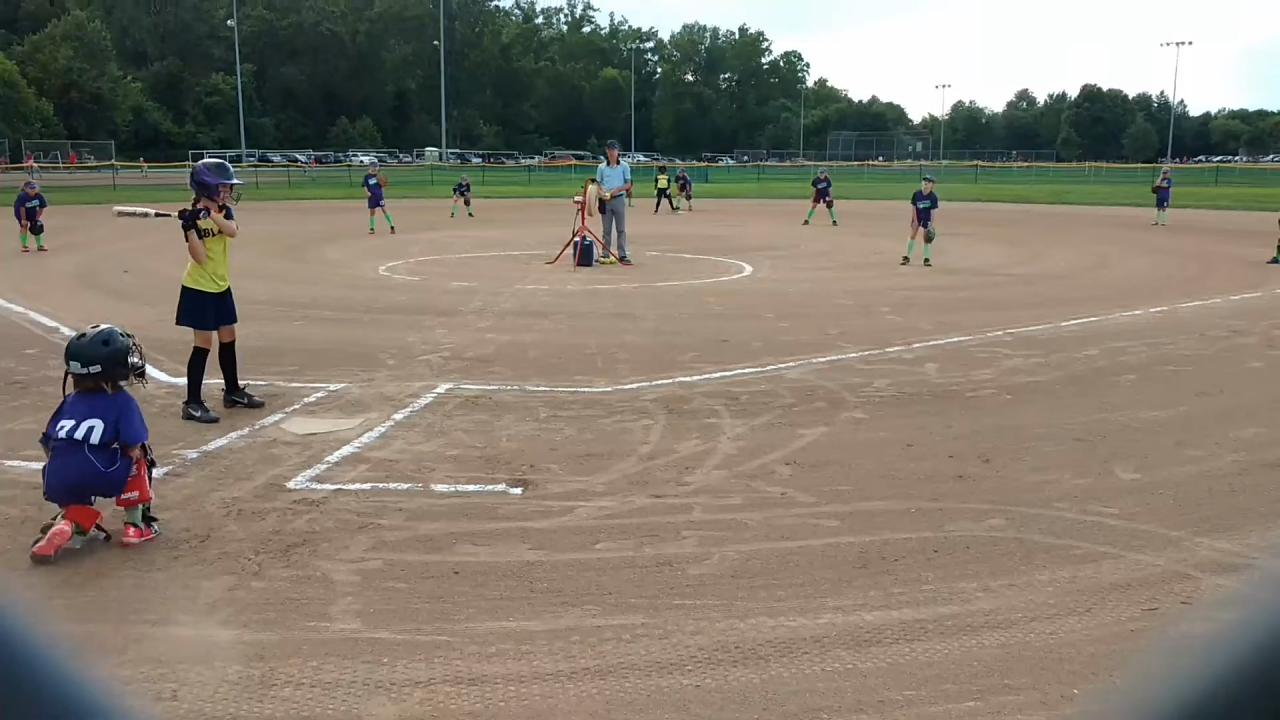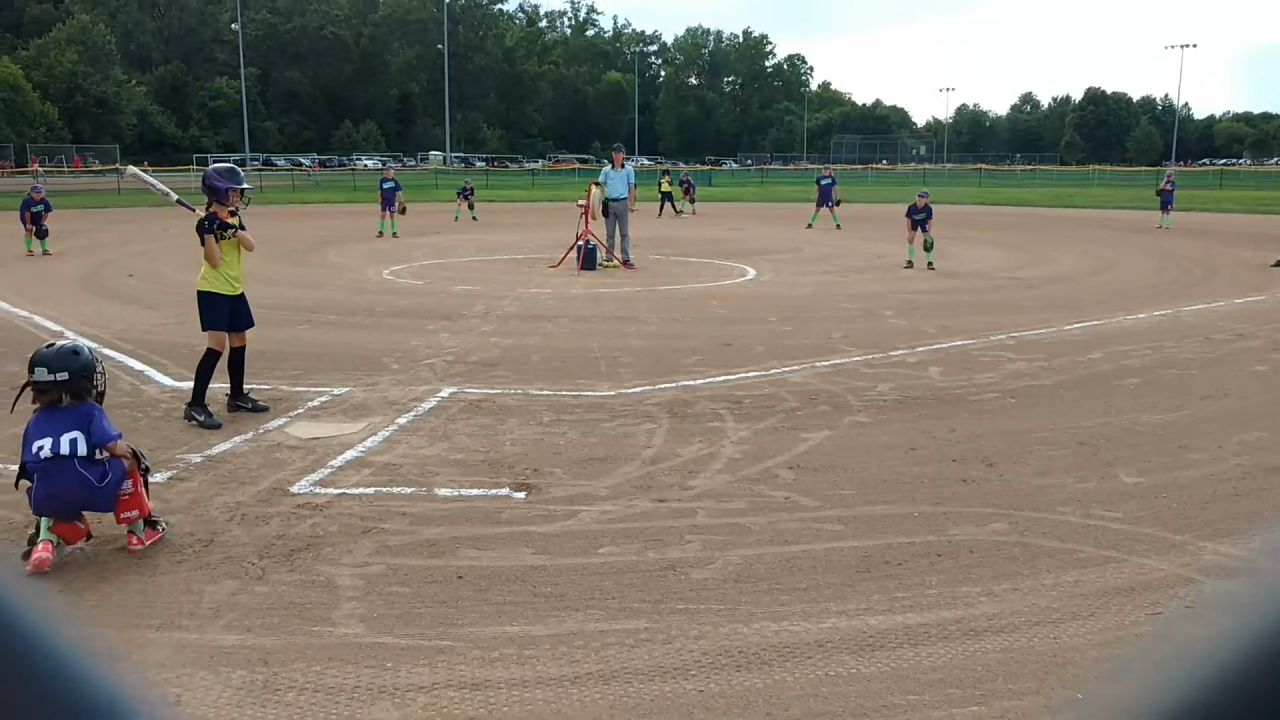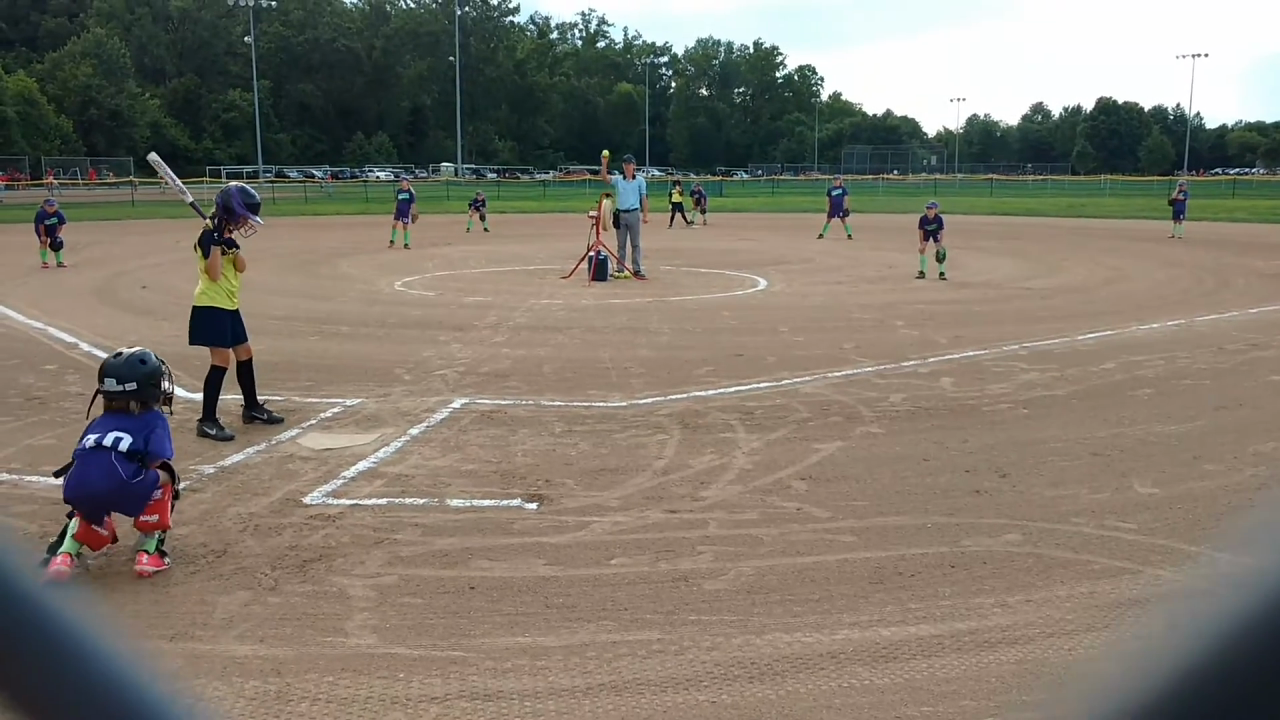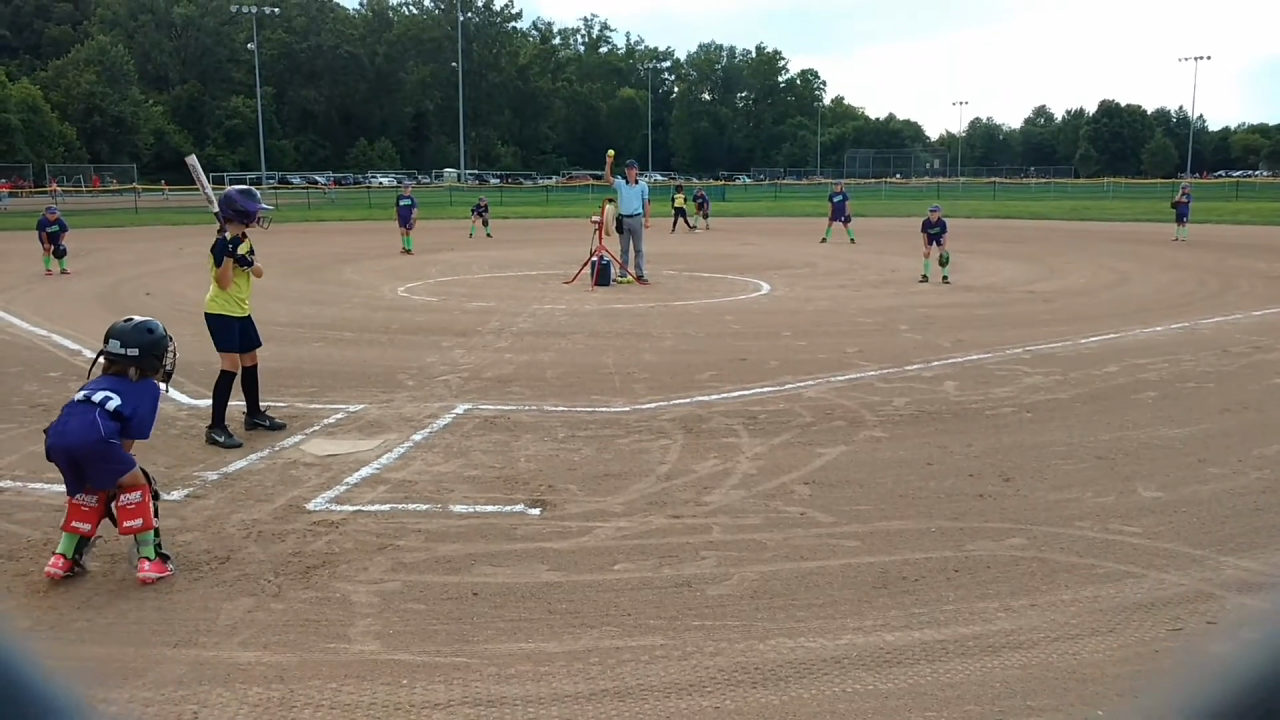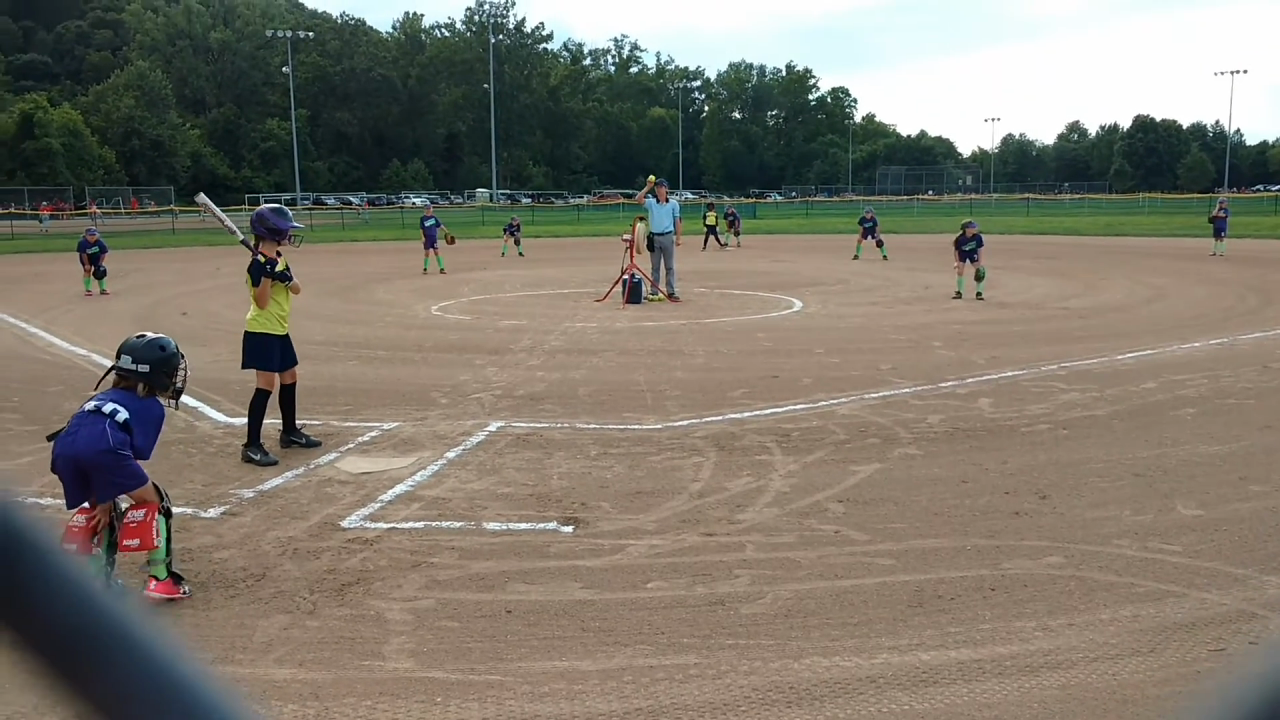
dt=0.5s
person 1, frame 1
left shoulder: (223, 210)
right shoulder: (191, 217)
left elbow: (232, 231)
right elbow: (200, 258)
left wrist: (209, 215)
right wrist: (190, 227)
left hip: (221, 286)
right hip: (199, 288)
left knee: (228, 337)
right knee: (203, 343)
left ankle: (233, 391)
right ankle: (192, 403)
person 1, frame 2
left shoulder: (234, 216)
right shoulder: (206, 223)
left elbow: (250, 246)
right elbow: (215, 261)
left wrist: (232, 229)
right wrist: (210, 232)
left hip: (235, 289)
right hip: (213, 290)
left knee: (239, 342)
right knee: (217, 346)
left ankle: (237, 396)
right ankle: (196, 405)
person 1, frame 3
left shoulder: (229, 234)
right shoulder: (208, 236)
left elbow: (241, 267)
right elbow: (214, 275)
left wrist: (234, 248)
right wrist: (216, 242)
left hip: (229, 304)
right hip: (212, 306)
left knee: (245, 354)
right knee: (221, 361)
left ankle: (252, 407)
right ankle: (207, 421)
person 1, frame 4
left shoulder: (244, 239)
right shoulder: (221, 244)
left elbow: (259, 272)
right elbow: (223, 284)
left wrist: (249, 263)
right wrist: (229, 254)
left hip: (240, 310)
right hip: (221, 311)
left knee: (250, 360)
right knee: (230, 366)
left ankle: (254, 414)
right ankle: (216, 428)
person 1, frame 5
left shoulder: (278, 258)
right shoulder: (258, 263)
left elbow: (297, 290)
right elbow: (261, 303)
left wrist: (287, 278)
right wrist: (266, 275)
left hip: (279, 329)
right hip: (261, 330)
left knee: (289, 378)
right knee: (266, 384)
left ankle: (290, 431)
right ankle: (252, 446)
person 2, frame 1
left shoulder: (71, 400)
right shoulder: (122, 400)
left elbow: (48, 444)
right elbow: (132, 448)
right wrist: (134, 454)
left hip: (56, 481)
right hip: (95, 476)
left knee: (80, 514)
right knee: (137, 457)
left ankle: (65, 525)
right ankle: (137, 524)
person 2, frame 2
left shoulder: (35, 422)
right shoulder: (90, 411)
left elbow: (29, 469)
right elbow: (112, 446)
right wrist: (123, 450)
left hip: (44, 500)
right hip: (87, 491)
right knee: (129, 461)
left ankle: (44, 544)
right ankle: (140, 532)
person 2, frame 3
left shoulder: (101, 419)
right shoulder: (155, 418)
right elbow: (156, 461)
left hip: (78, 488)
right hip: (116, 484)
left knee: (92, 508)
right knee: (164, 479)
left ankle: (62, 558)
right ankle: (149, 554)
person 2, frame 4
left shoulder: (98, 382)
right shoulder: (148, 389)
right elbow: (128, 438)
right wrist: (115, 468)
left hip: (58, 436)
right hip: (93, 437)
left knee: (90, 488)
right knee: (138, 486)
left ankle: (63, 558)
right ankle: (150, 559)
person 2, frame 5
left shoulder: (105, 397)
right shoulder: (153, 407)
right elbow: (134, 457)
right wrist: (107, 500)
left hip: (64, 449)
right hip: (103, 449)
left knee: (96, 508)
right knee: (153, 502)
left ankle: (97, 575)
right ankle: (160, 579)
